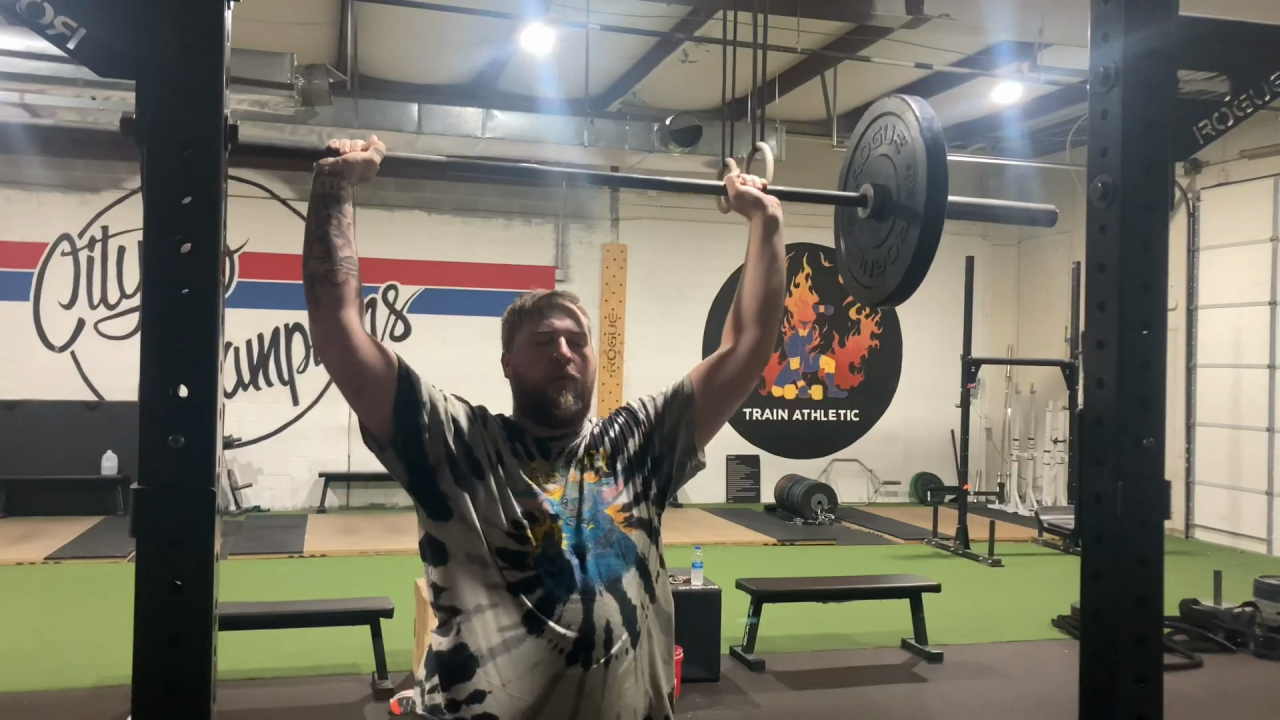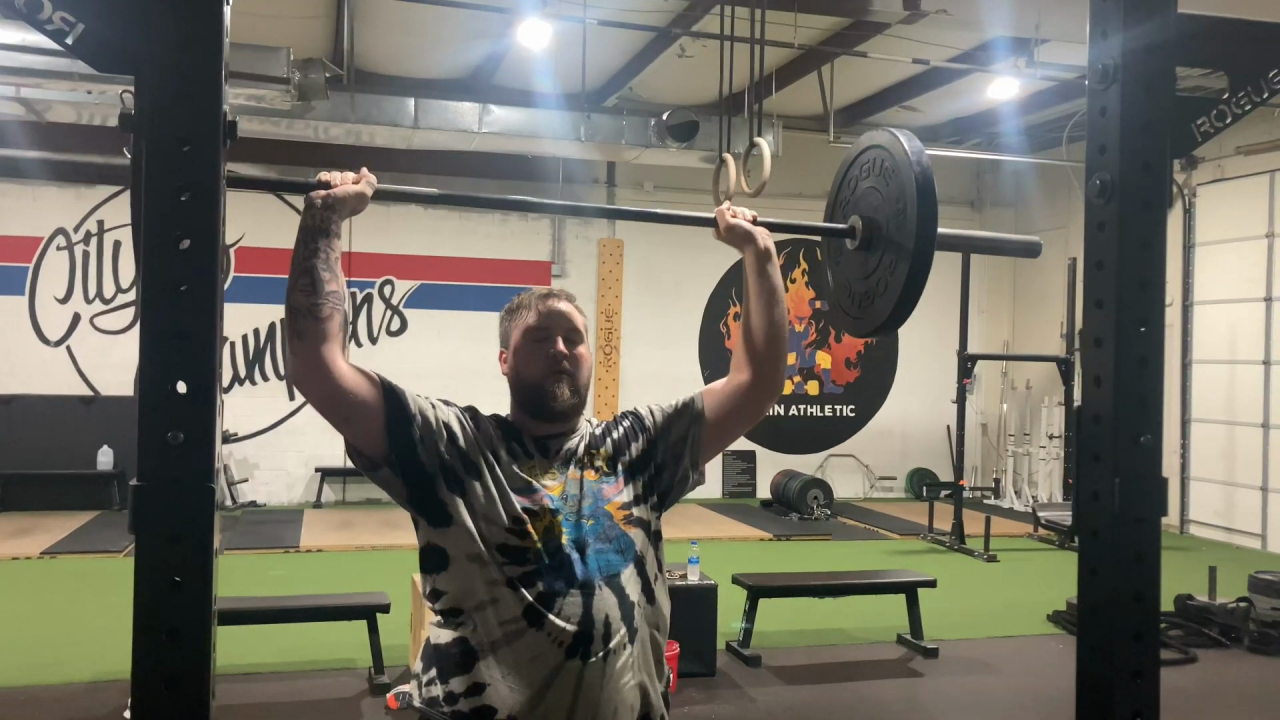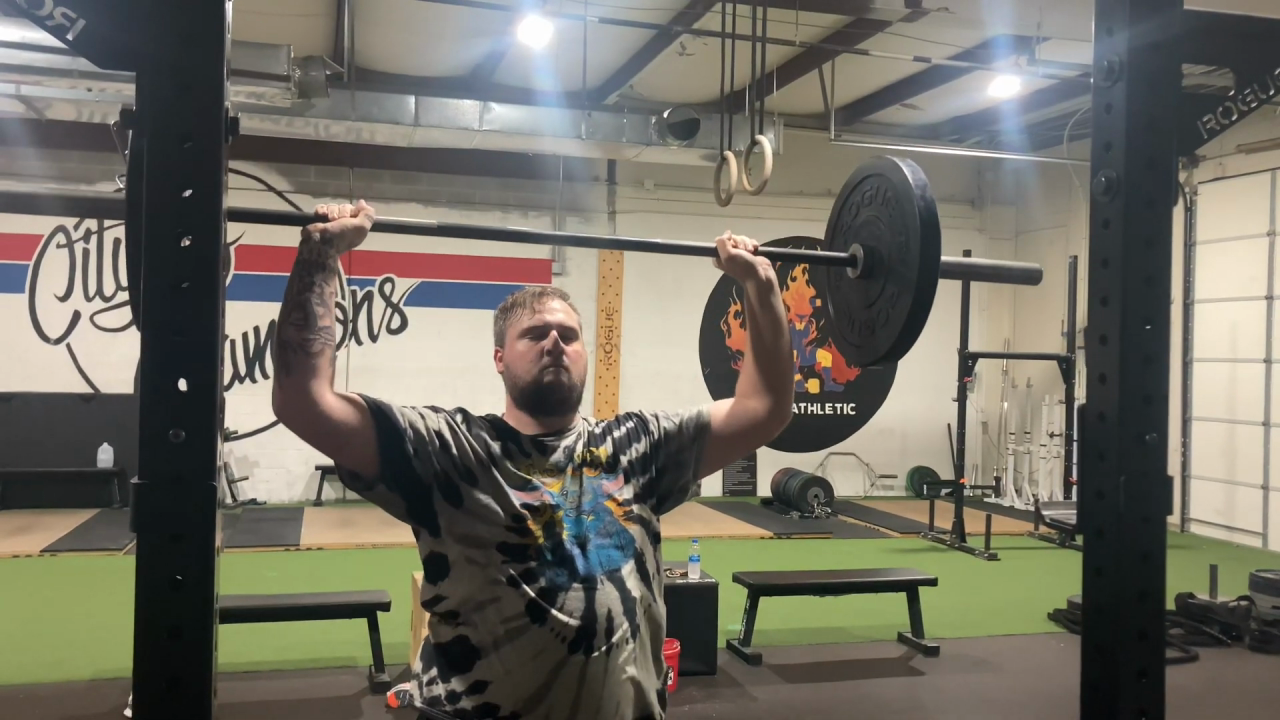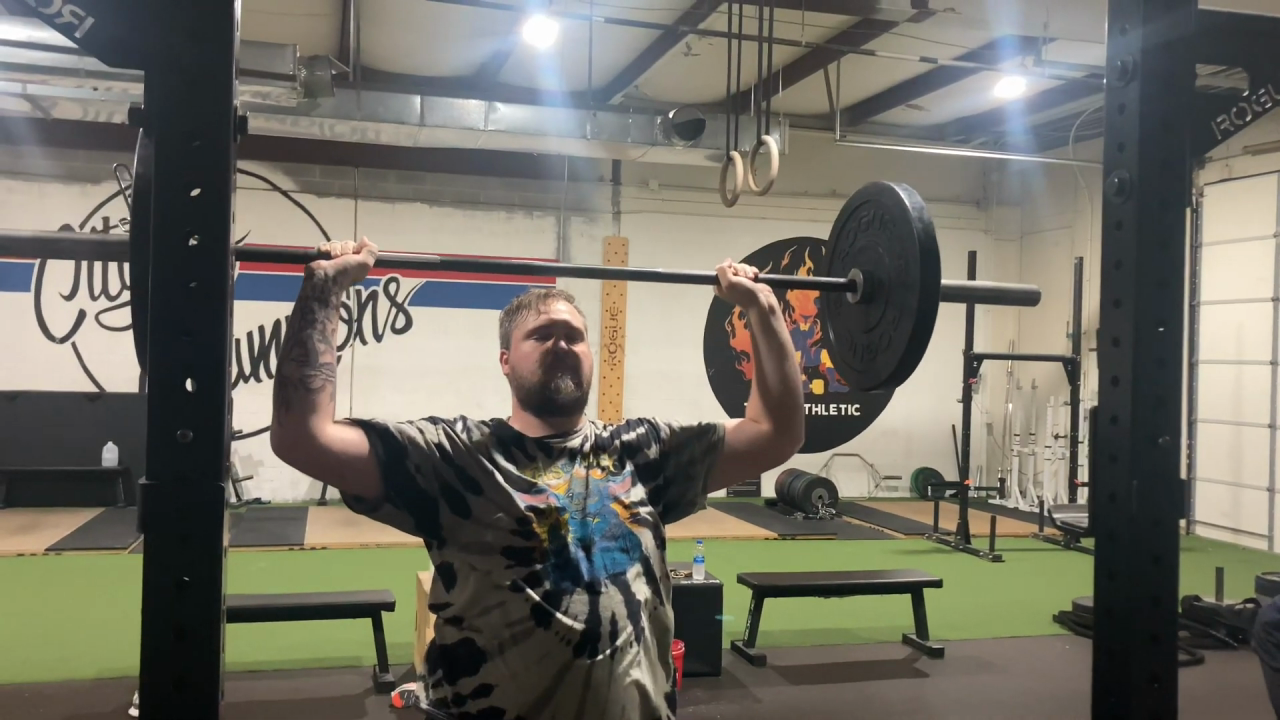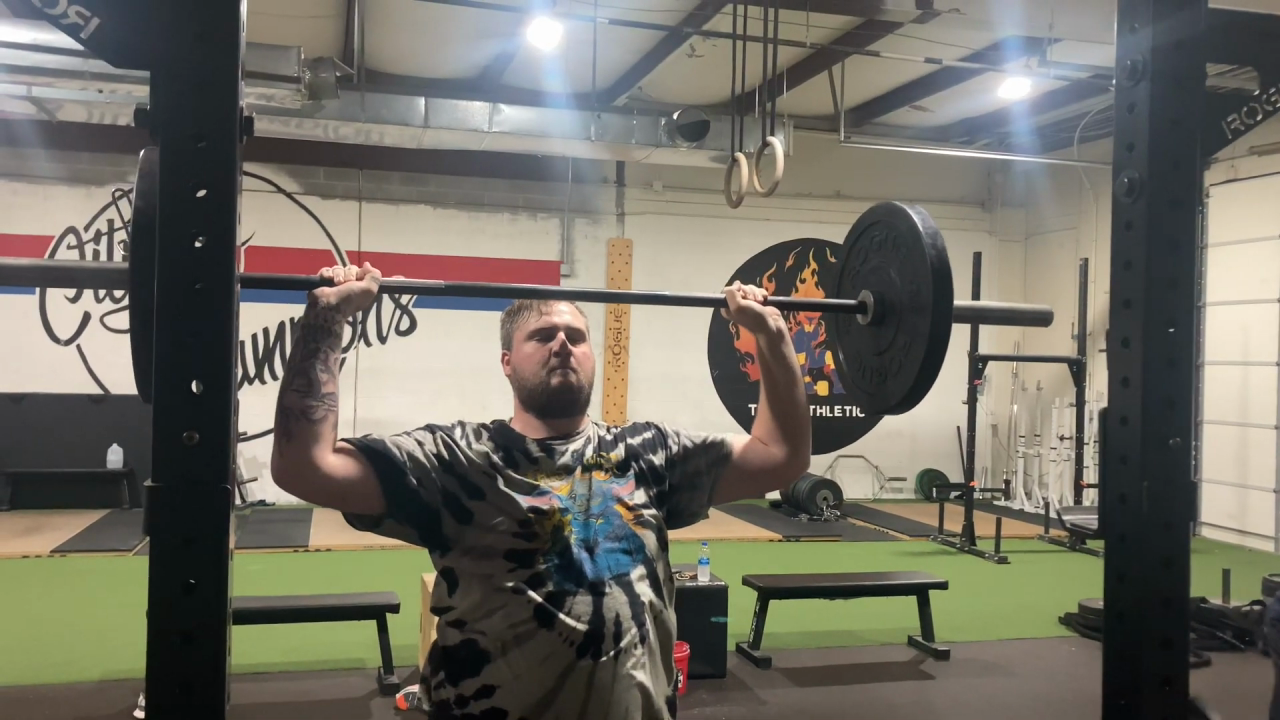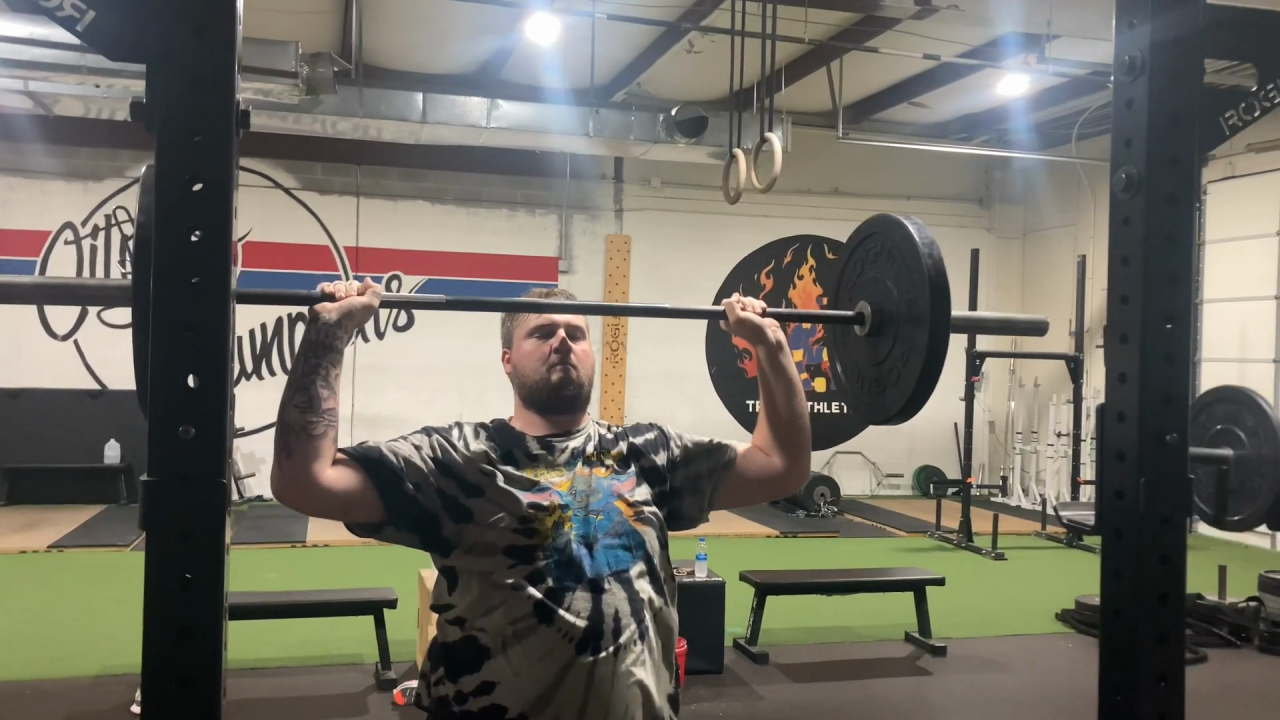
dt=0.7s
person 1, frame 1
left shoulder: (637, 447)
right shoulder: (458, 448)
left elbow: (746, 346)
right elbow: (337, 331)
left wrist: (765, 223)
right wrist: (335, 187)
person 1, frame 2
left shoulder: (636, 447)
right shoulder: (452, 448)
left elbow: (757, 382)
right elbow: (316, 368)
left wrist: (758, 253)
right wrist: (324, 219)
person 1, frame 3
left shoulder: (636, 446)
right shoulder: (448, 450)
left elbow: (764, 409)
right elbow: (302, 401)
left wrist: (759, 281)
right wrist: (320, 253)
person 1, frame 4
left shoulder: (643, 450)
right shoulder: (454, 455)
left elbow: (777, 433)
right elbow: (303, 437)
left wrist: (761, 307)
right wrist: (323, 290)
person 1, frame 5
left shoulder: (647, 453)
right shoulder: (457, 458)
left elbow: (782, 456)
right elbow: (303, 466)
left wrist: (771, 333)
right wrist: (326, 318)
person 1, frame 6
left shoulder: (646, 453)
right shoulder: (456, 459)
left elbow: (782, 467)
right elbow: (303, 481)
left wrist: (769, 345)
right wrist: (327, 332)
